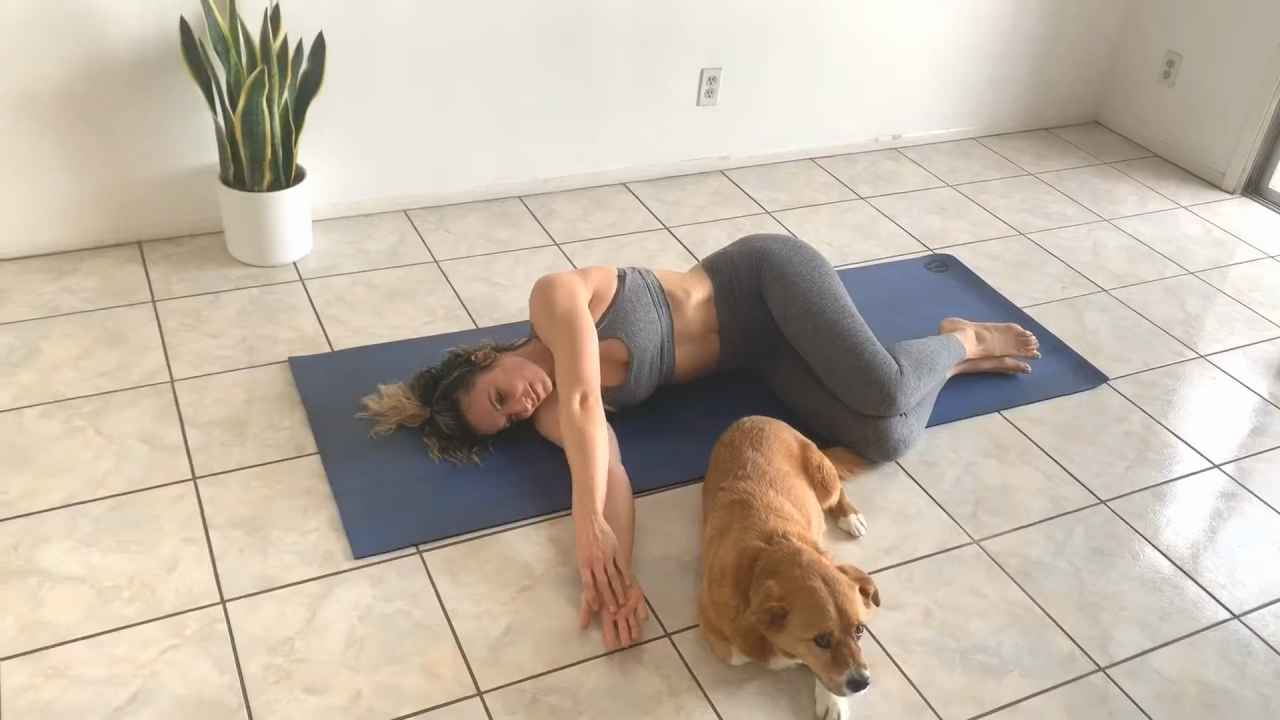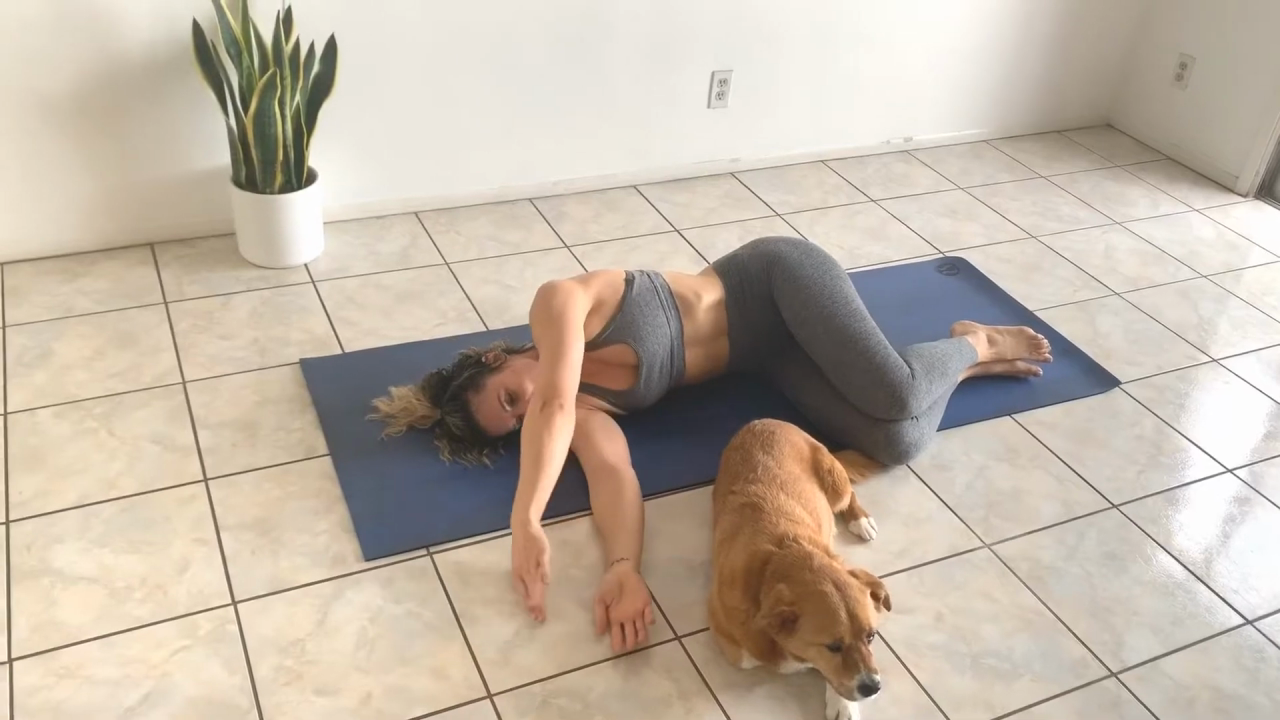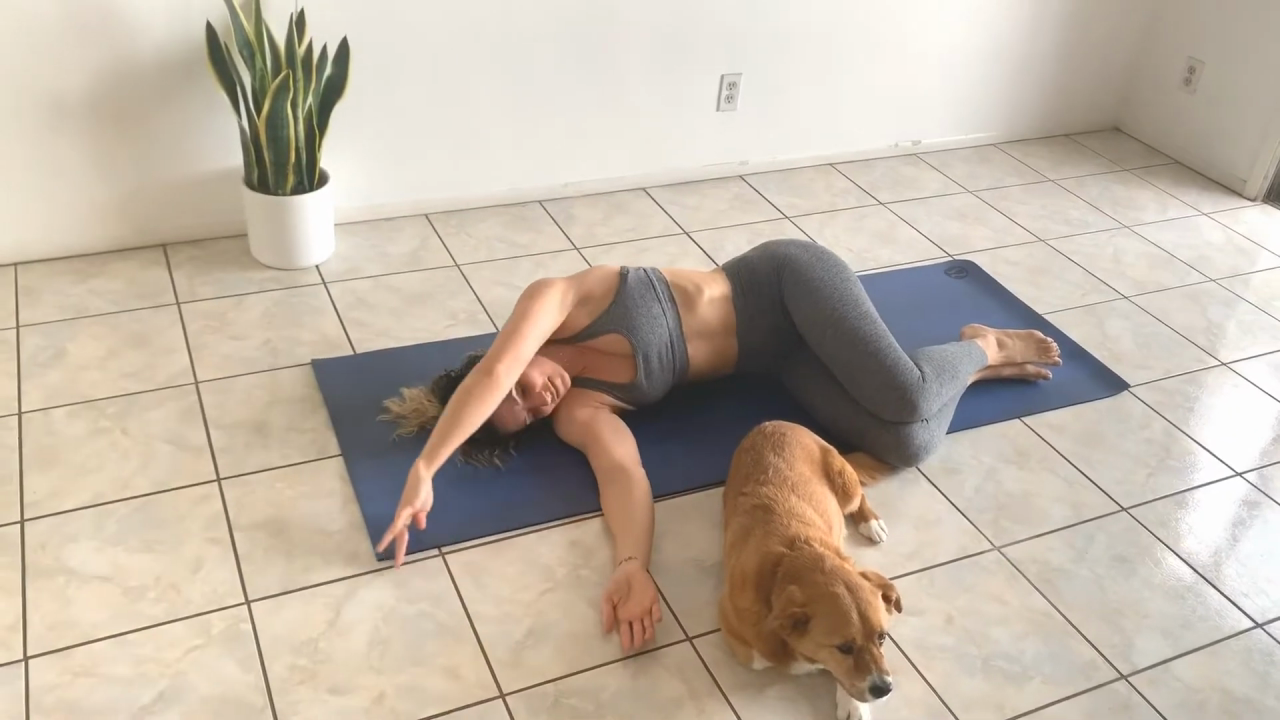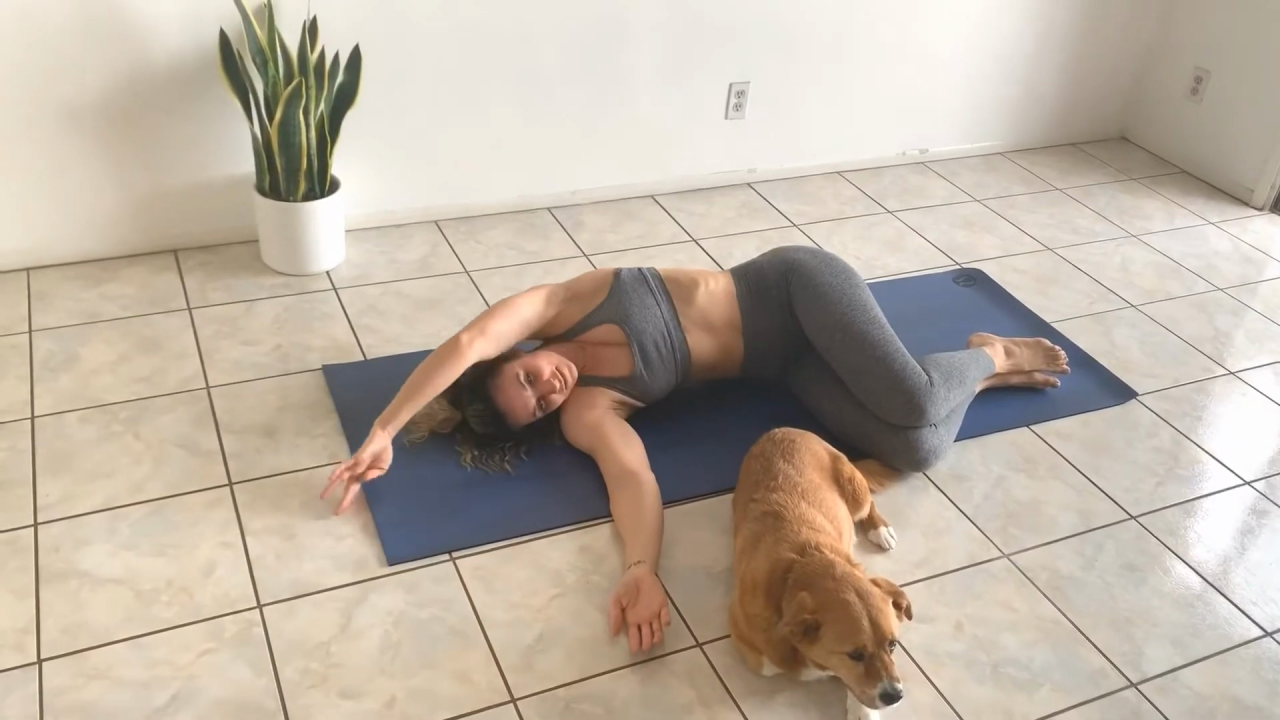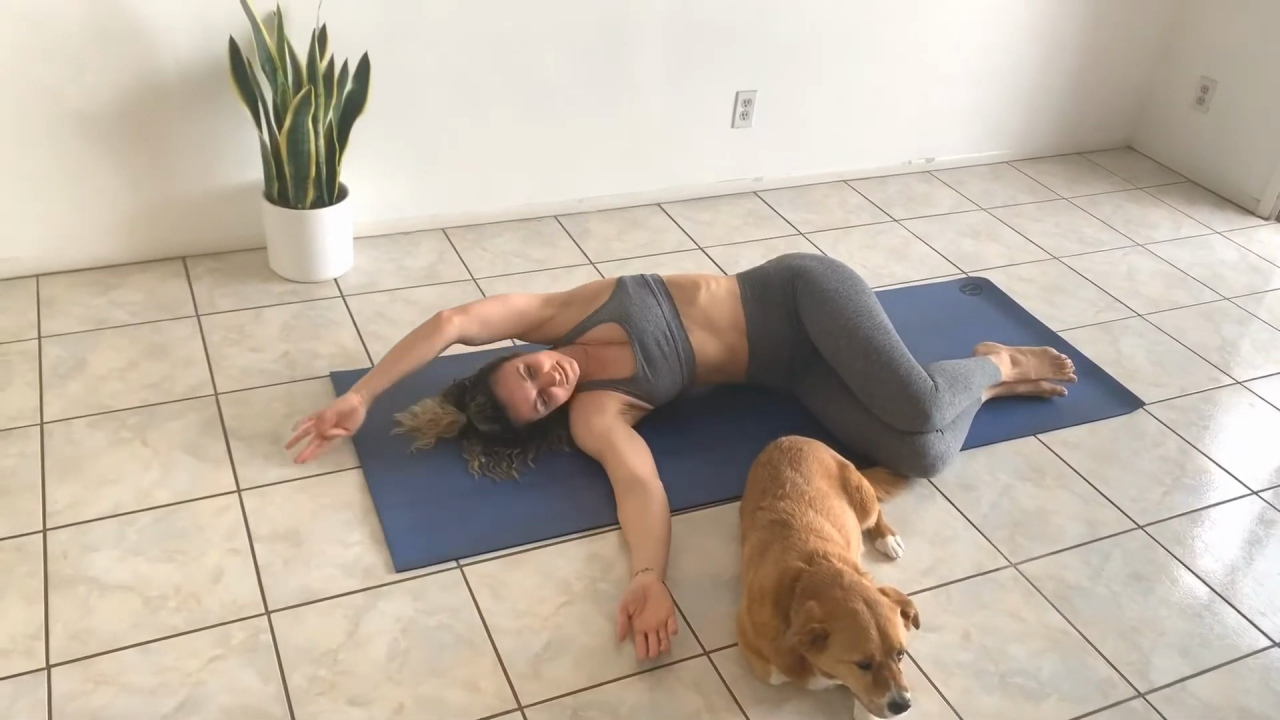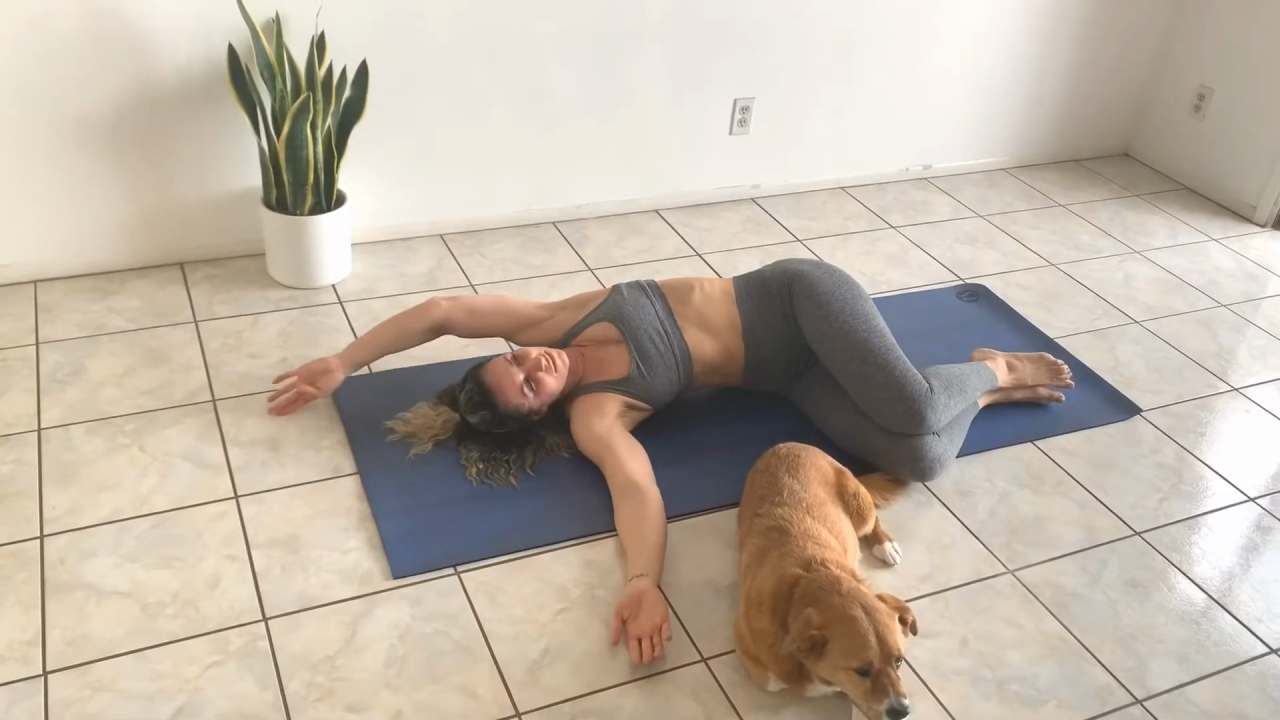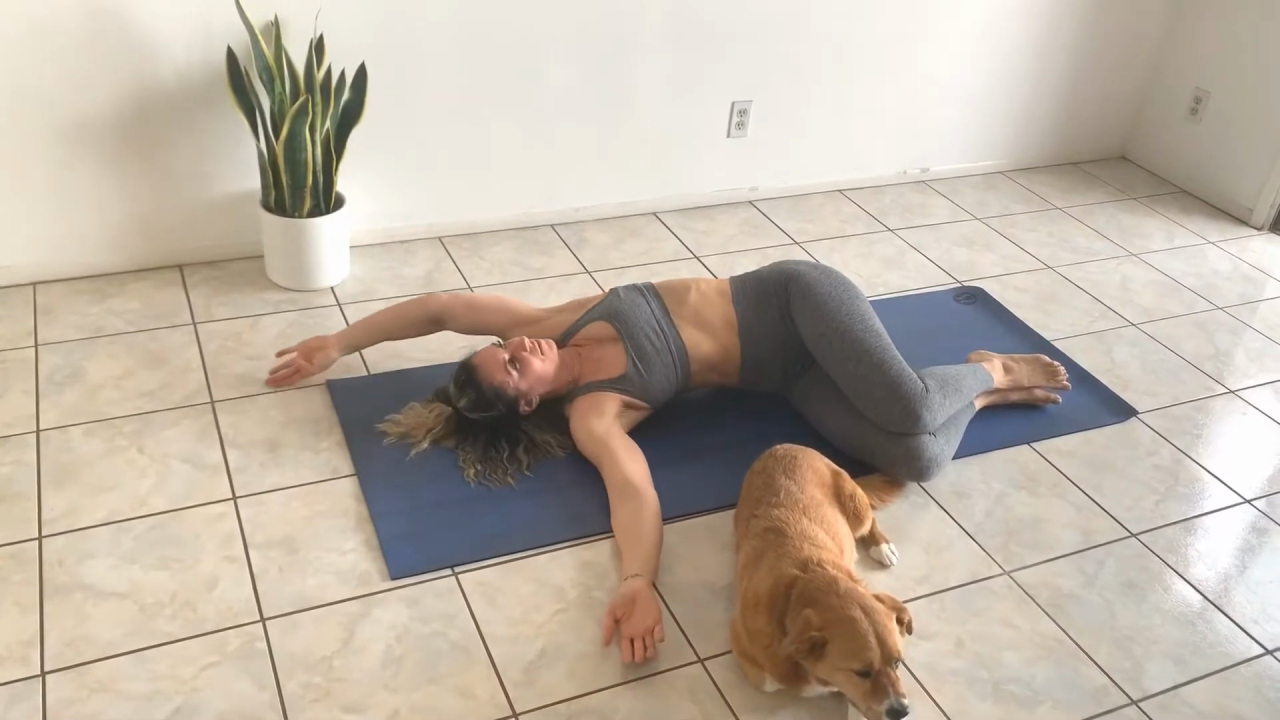
dt=0.5s
person 1, frame 1
left shoulder: (553, 298)
right shoulder: (552, 418)
left elbow: (582, 403)
right elbow: (606, 466)
left wrist: (590, 527)
right wrist: (618, 564)
left hip: (765, 275)
right hip: (753, 352)
left knee: (883, 395)
right knee: (885, 440)
left ankle: (962, 343)
right ankle: (956, 357)
person 1, frame 2
left shoulder: (557, 302)
right shoulder: (585, 413)
left elbow: (557, 404)
right elbow: (612, 471)
left wrist: (525, 524)
right wrist: (622, 566)
left hip: (778, 276)
right hip: (764, 351)
left knee: (894, 399)
right knee: (895, 442)
left ankle: (972, 344)
right ankle: (965, 360)
person 1, frame 3
left shoulder: (557, 302)
right shoulder: (579, 415)
left elbow: (494, 369)
right elbow: (622, 471)
left wrist: (422, 469)
right wrist: (631, 566)
left hip: (787, 279)
right hip: (771, 358)
left knee: (905, 400)
right knee: (903, 445)
left ankle: (983, 348)
right ankle: (977, 360)
person 1, frame 4
left shoulder: (553, 308)
right shoulder: (586, 414)
left elbow: (465, 345)
right elbow: (631, 475)
left wrist: (384, 426)
right wrist: (640, 570)
left hip: (793, 282)
right hip: (776, 362)
left knee: (913, 409)
right knee: (914, 449)
left ankle: (989, 356)
right ankle: (985, 368)
person 1, frame 5
left shoulder: (551, 313)
right shoulder: (592, 418)
left elbow: (453, 323)
right elbow: (639, 483)
left hip: (797, 289)
right hip: (784, 368)
left knee: (917, 410)
right knee: (918, 453)
left ankle: (994, 364)
right ankle: (989, 380)
person 1, frame 6
right shoulder: (592, 418)
right elbow: (637, 489)
left hip: (794, 294)
right hip: (781, 373)
left knee: (912, 415)
right knee: (917, 457)
left ankle: (992, 371)
right ankle: (984, 383)
person 1, frame 7
right shoulder: (590, 417)
left elbow: (442, 308)
right elbow: (634, 489)
left hip: (791, 295)
right hip: (777, 372)
left knee: (907, 413)
right knee: (913, 458)
left ankle: (987, 373)
right ankle: (980, 388)
